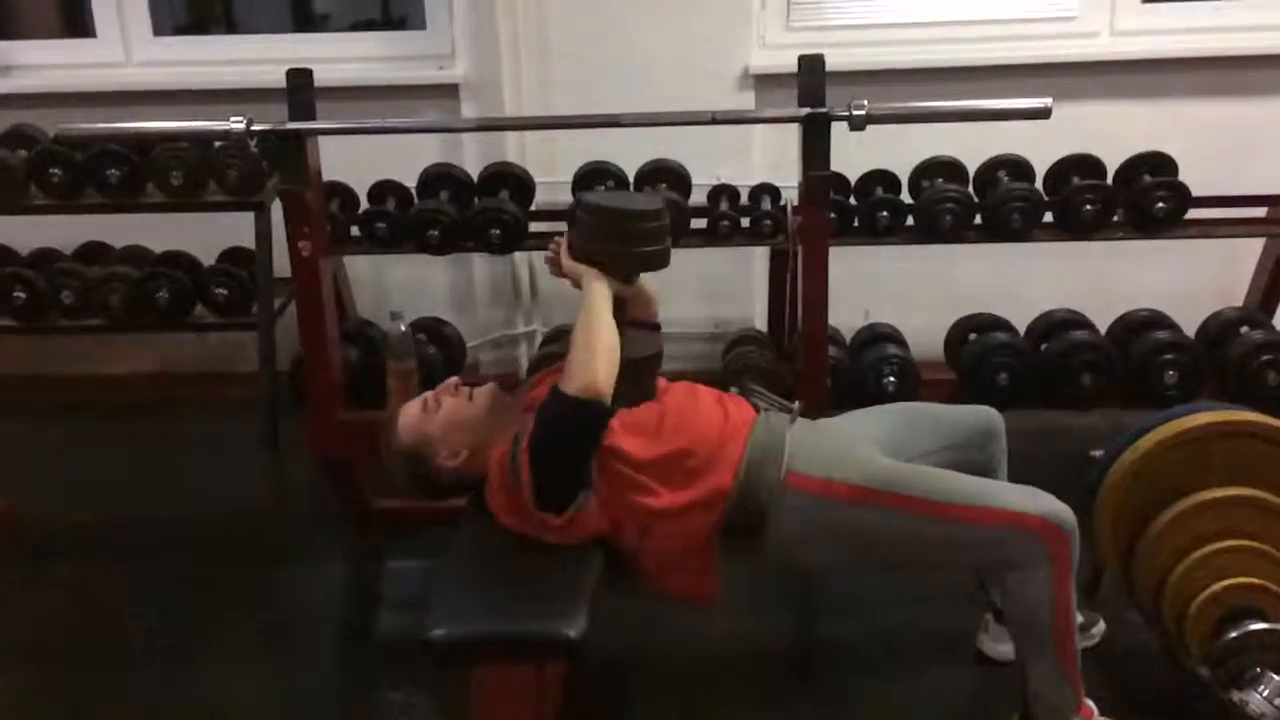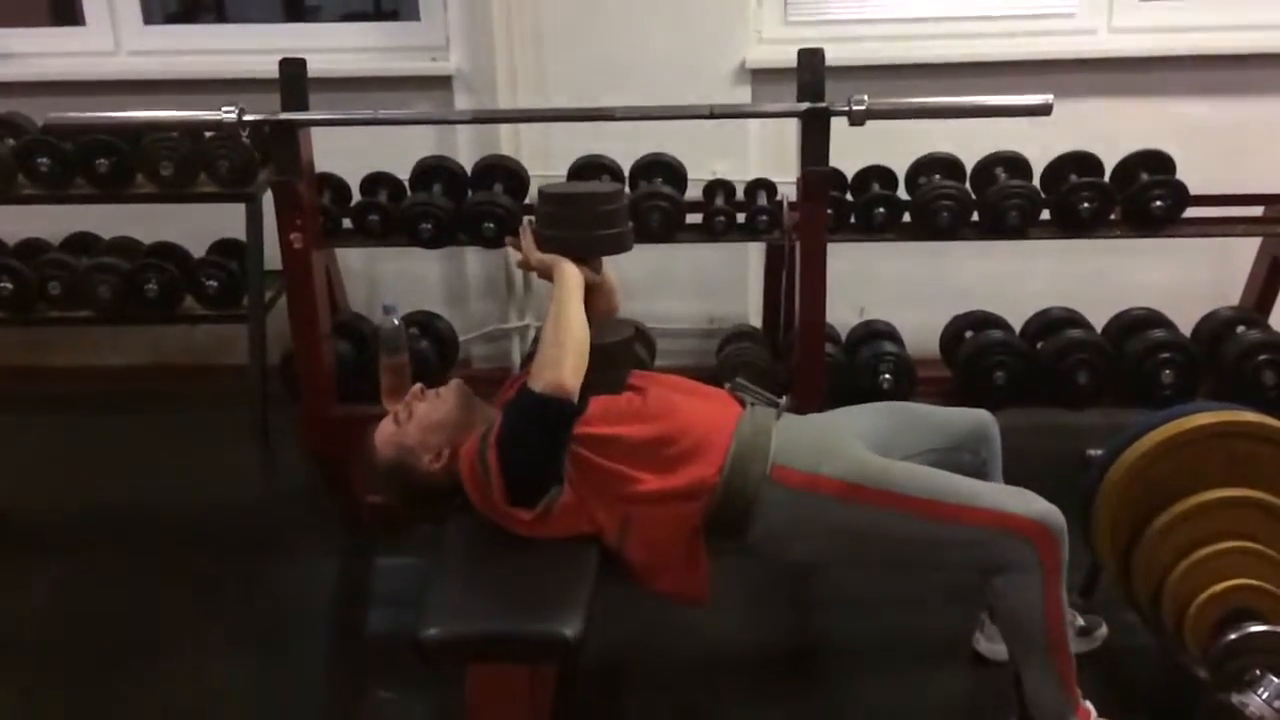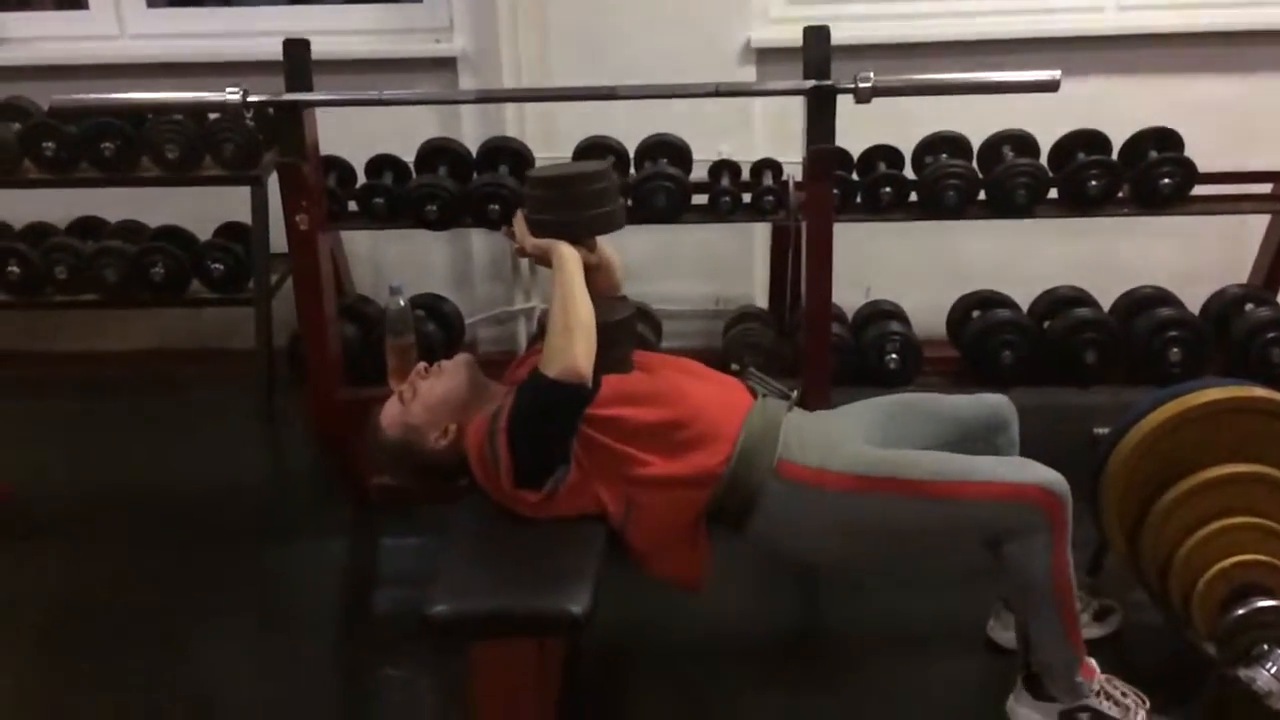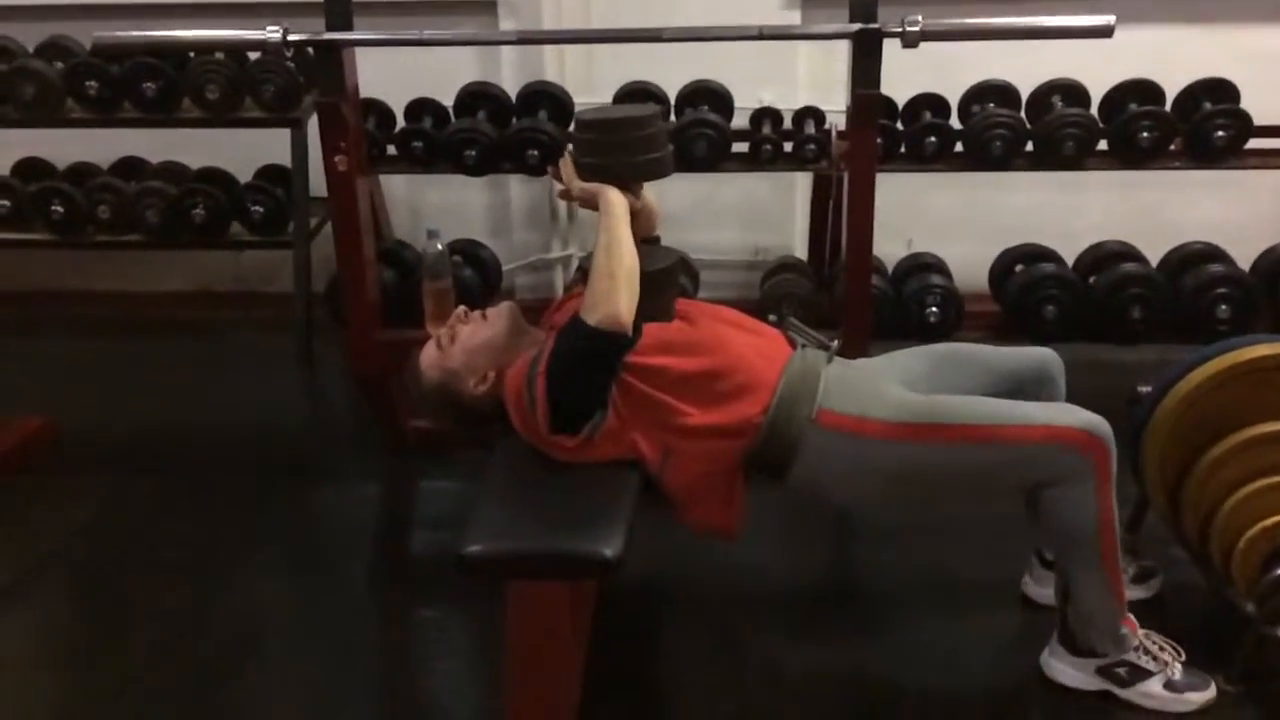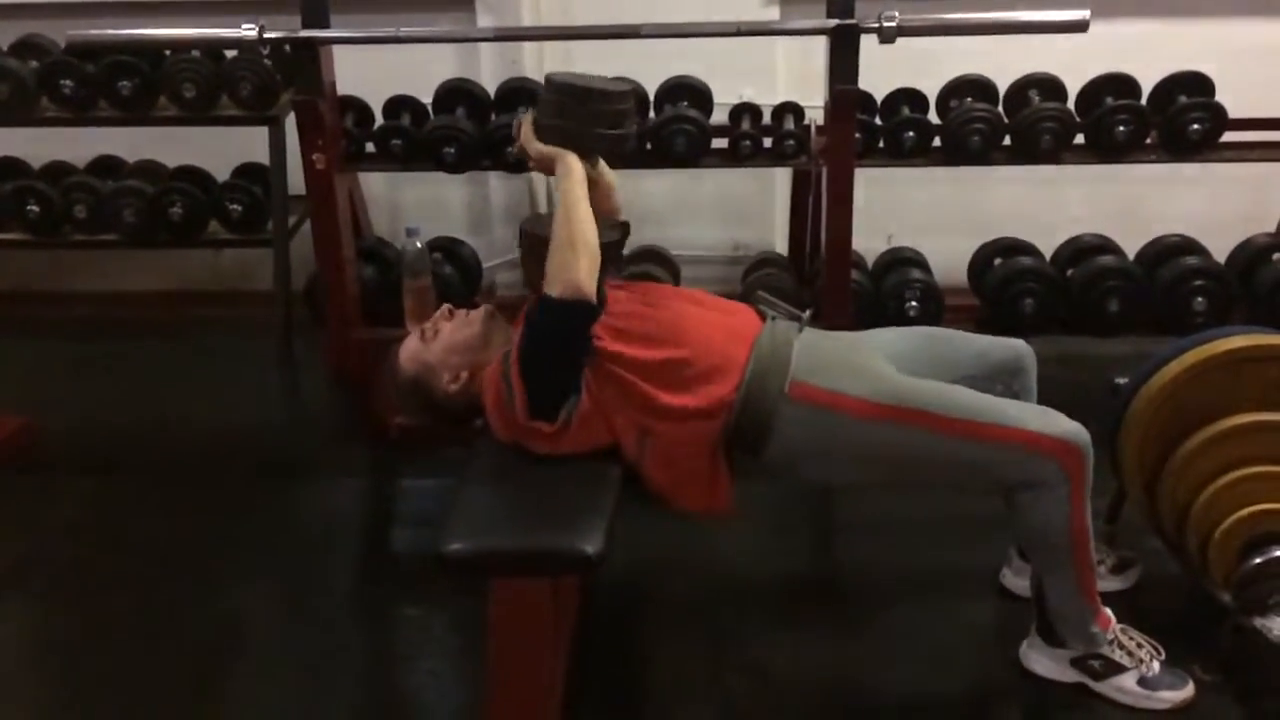
dt=1s
person 1, frame 1
left shoulder: (531, 409)
right shoulder: (525, 472)
left elbow: (638, 347)
right elbow: (590, 394)
left wrist: (619, 277)
right wrist: (594, 285)
left hip: (780, 437)
right hip: (784, 488)
left knee: (982, 429)
right knee: (1047, 527)
left ankle: (1016, 612)
person 1, frame 2
left shoulder: (508, 412)
right shoulder: (499, 465)
left elbow: (601, 335)
right elbow: (558, 388)
left wrist: (586, 271)
right wrist: (563, 274)
left hip: (769, 434)
right hip: (771, 485)
left knee: (974, 432)
right knee: (1036, 528)
left ankle: (1020, 616)
person 1, frame 3
left shoulder: (512, 384)
right shoulder: (509, 444)
left elbow: (606, 316)
right elbow: (568, 378)
left wrist: (585, 251)
right wrist: (559, 257)
left hip: (781, 428)
right hip: (776, 479)
left knee: (990, 418)
right knee: (1040, 493)
left ankle: (1037, 600)
person 1, frame 4
left shoulder: (553, 328)
right shoulder: (544, 390)
left elbow: (643, 252)
right elbow: (612, 326)
left wrist: (620, 191)
right wrist: (609, 202)
left hip: (819, 375)
right hip: (816, 428)
left knee: (1037, 369)
right knee: (1082, 439)
left ankle: (1069, 560)
right ankle: (1096, 644)
person 1, frame 5
left shoulder: (528, 333)
right shoulder: (524, 389)
left elbow: (603, 228)
right elbow: (575, 294)
left wrist: (580, 159)
right wrist: (564, 163)
left hip: (791, 348)
right hip: (788, 403)
left knee: (1010, 361)
right knee: (1062, 445)
left ankle: (1046, 550)
right ankle: (1074, 635)
